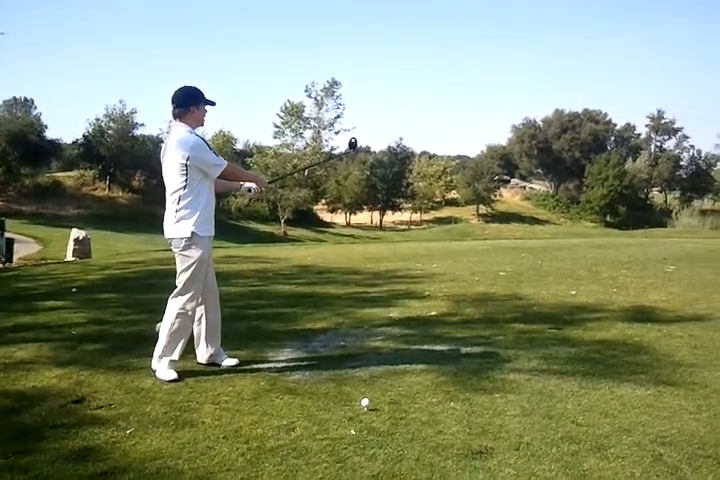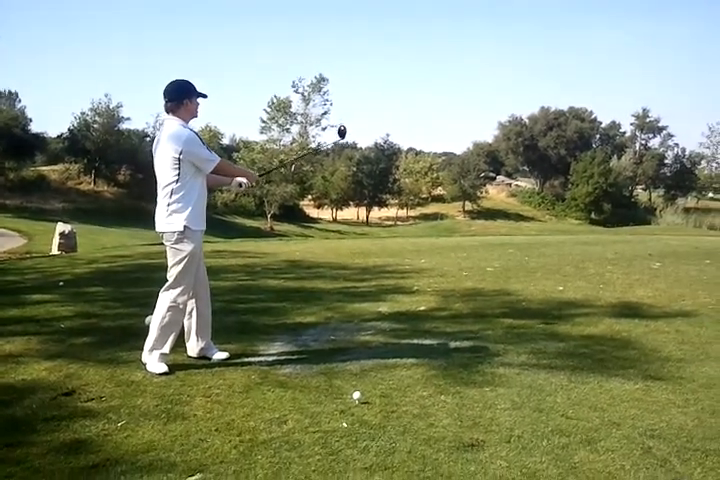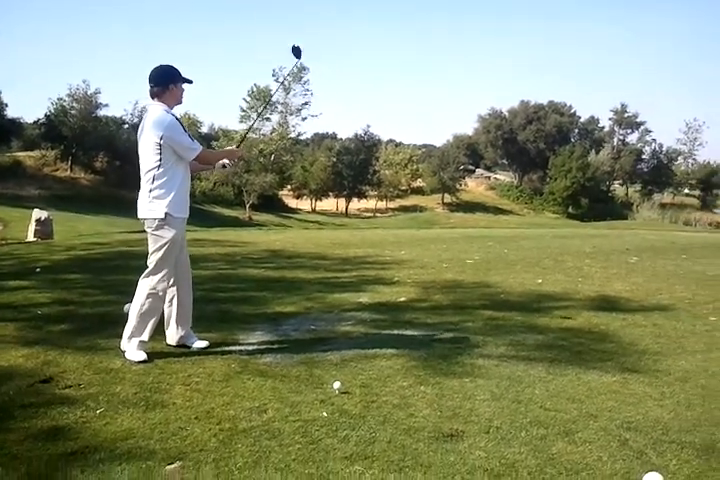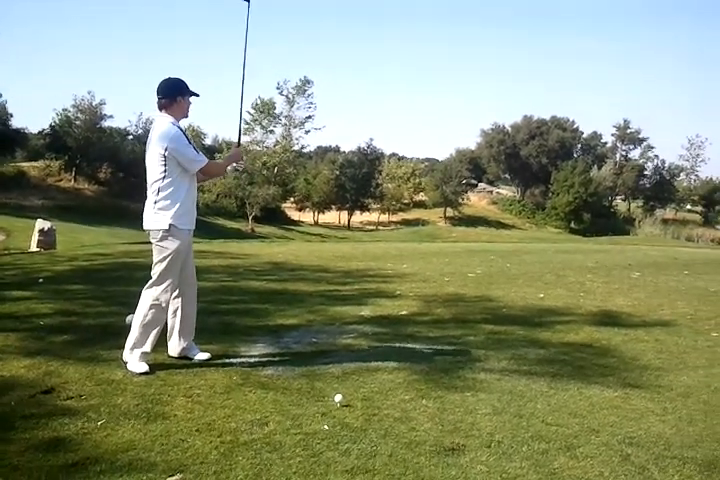
dt=0.2s
person 1, frame 1
left shoulder: (175, 140)
right shoulder: (190, 141)
left elbow: (208, 182)
right elbow: (226, 169)
left wrist: (241, 186)
right wrist: (255, 179)
left hip: (194, 230)
right hip: (189, 231)
left knee: (207, 293)
right knee: (186, 296)
left ankle: (209, 350)
right ankle: (163, 360)
person 1, frame 2
left shoulder: (167, 134)
right shoulder: (183, 135)
right elbow: (218, 165)
left wrist: (232, 181)
right wrist: (246, 173)
left hip: (185, 224)
right hip: (181, 224)
left knee: (198, 287)
right knee: (178, 290)
left ankle: (200, 344)
right ankle: (153, 353)
person 1, frame 3
left shoulder: (154, 118)
right shoulder: (166, 121)
left elbow: (184, 163)
right elbow: (201, 155)
left wrist: (217, 162)
right wrist: (229, 154)
left hip: (170, 211)
right hip: (163, 212)
left knee: (180, 274)
right knee: (157, 277)
left ankle: (179, 332)
right ankle: (132, 340)
person 1, frame 4
left shoulder: (164, 130)
right shoulder: (171, 133)
left elbow: (192, 175)
right elbow: (206, 169)
left wrist: (225, 165)
right wrist: (231, 158)
left hip: (177, 222)
right hip: (169, 223)
left knee: (185, 286)
right knee: (161, 288)
left ankle: (181, 343)
right ankle: (134, 351)
